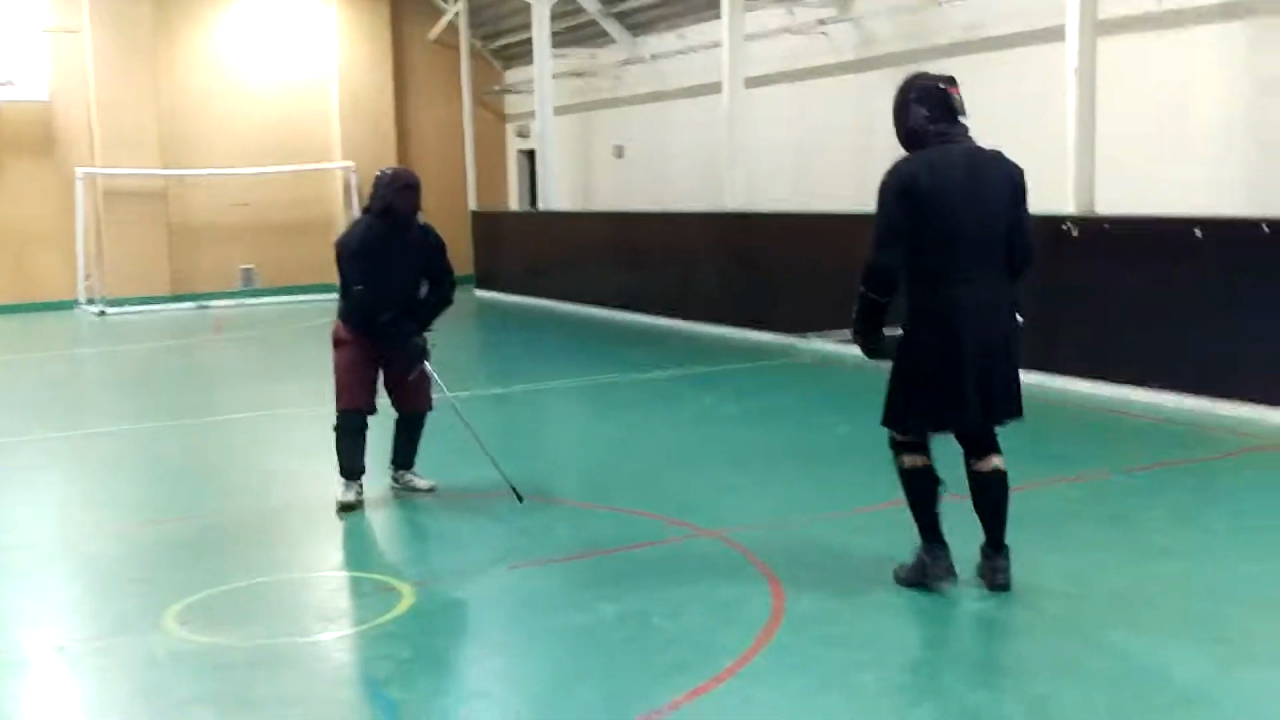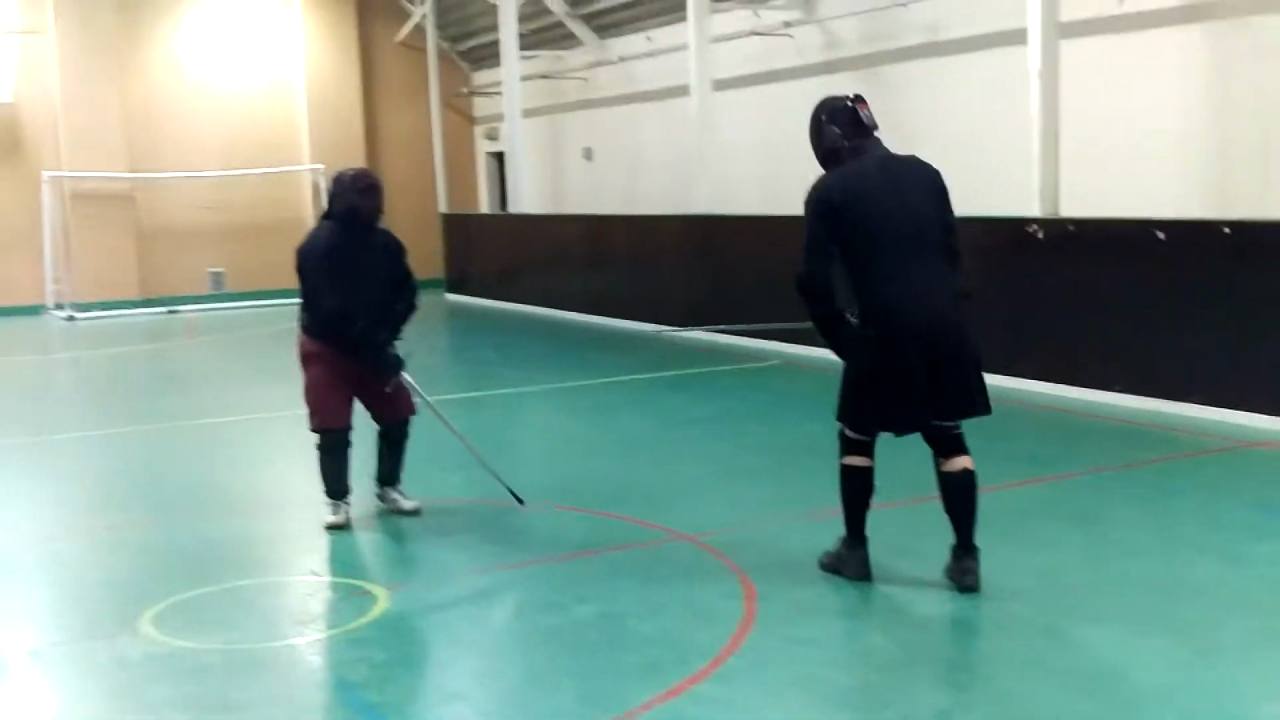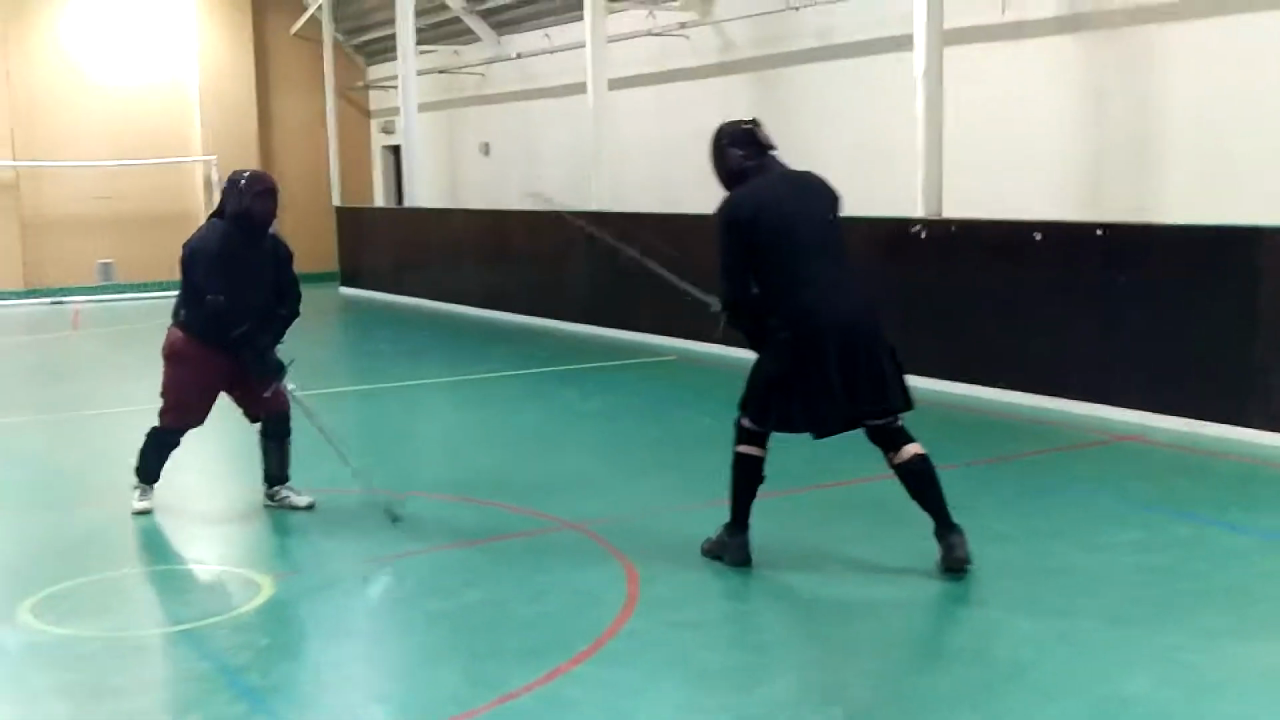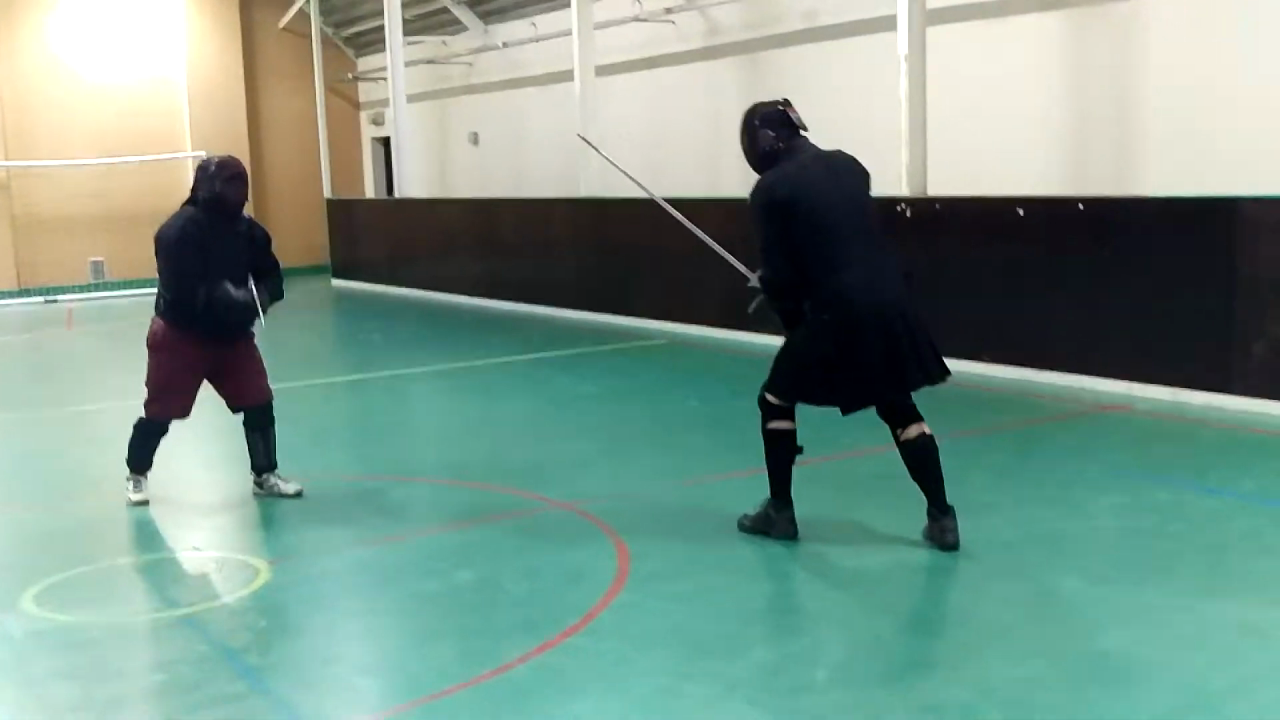
dt=0.5s
person 1, frame 1
left shoulder: (908, 175)
right shoulder: (1004, 170)
left elbow: (886, 263)
right elbow: (1020, 256)
left wrist: (867, 326)
left hip: (937, 328)
right hip: (993, 326)
left knee: (909, 438)
right knee: (981, 440)
left ankle: (934, 553)
right ankle: (996, 556)
person 1, frame 2
left shoulder: (831, 189)
right shoulder: (923, 172)
left elbow: (815, 278)
right elbow: (950, 251)
left wrist: (836, 331)
left hip: (886, 327)
right hip: (942, 320)
left knee: (856, 436)
right knee: (947, 437)
left ankle: (855, 550)
right ankle: (966, 556)
person 1, frame 3
left shoulder: (737, 206)
right shoulder: (817, 186)
left elbow: (737, 291)
left wrist: (761, 335)
left hip: (802, 330)
right hip: (856, 321)
left knee: (752, 428)
right knee: (888, 430)
left ankle: (735, 536)
right ankle: (950, 536)
person 1, frame 4
left shoulder: (772, 188)
right shoulder: (848, 165)
left elbow: (778, 274)
left wrist: (797, 324)
right wrist: (797, 281)
left hip: (839, 311)
right hip: (889, 301)
left knee: (776, 401)
right knee: (900, 409)
left ankle: (780, 511)
right ankle: (942, 517)
person 2, frame 1
left shoulder: (424, 237)
right shoulder: (358, 238)
left elbow: (443, 286)
right elbow: (360, 296)
left wrist: (416, 326)
right wrist: (396, 332)
left hip: (404, 334)
right hip: (359, 333)
left knee: (415, 407)
right knee: (352, 409)
left ankle: (402, 471)
right ankle: (351, 482)
person 2, frame 2
left shoulder: (384, 242)
right shoulder: (320, 246)
left elbow: (405, 293)
right elbow: (330, 309)
left wrist: (384, 334)
right wrist: (372, 345)
left hip: (371, 346)
right hip: (327, 346)
left knee: (398, 416)
right knee: (333, 426)
left ankle: (388, 488)
right ankle: (338, 501)
person 2, frame 3
left shoulder: (272, 246)
right shoulder: (209, 244)
left elbow: (288, 299)
right elbow: (217, 308)
left wrist: (265, 341)
right wrist: (253, 350)
left hip: (245, 346)
right hip: (196, 345)
left knee: (277, 413)
right knee: (175, 421)
left ankle: (277, 487)
right ankle: (144, 485)
person 2, frame 4
left shoulder: (247, 230)
right shoulder: (182, 228)
left elbow: (272, 281)
right elbow: (177, 286)
left wrist: (254, 294)
right wrist: (223, 296)
left hip: (230, 333)
right hip: (179, 333)
left knee: (259, 402)
right knee: (161, 411)
left ankle: (265, 475)
right ankle: (137, 476)
